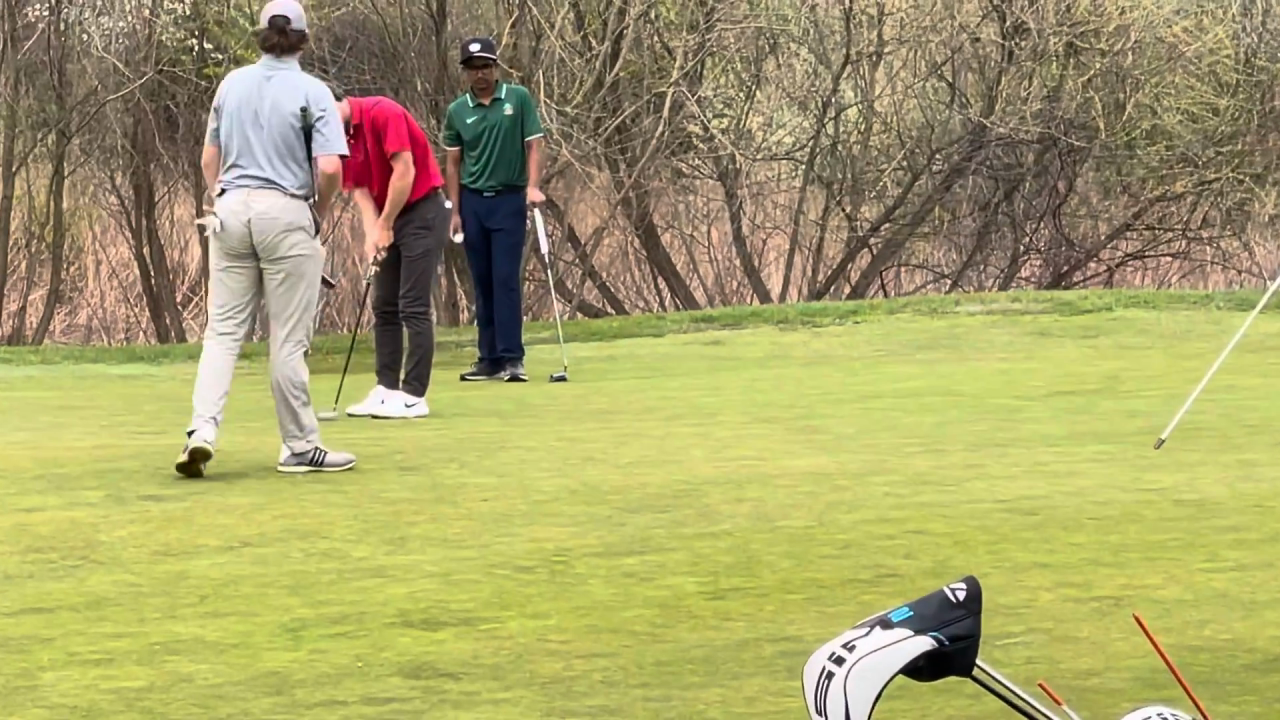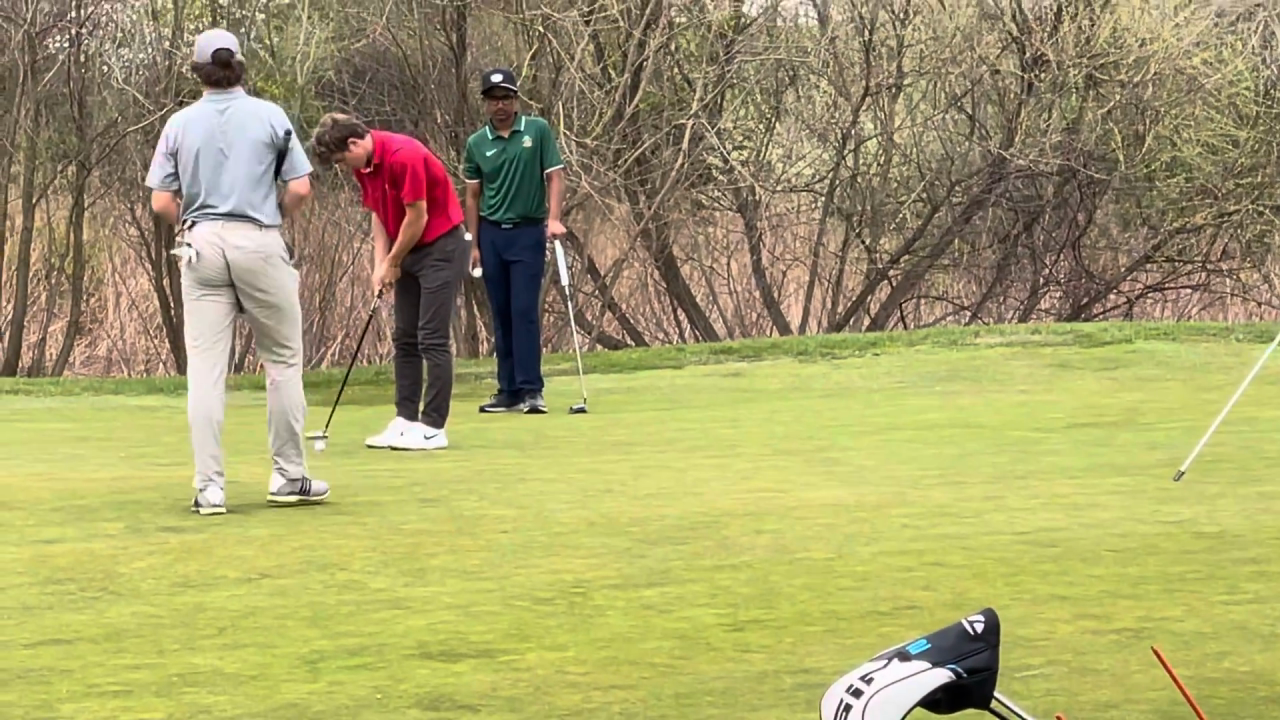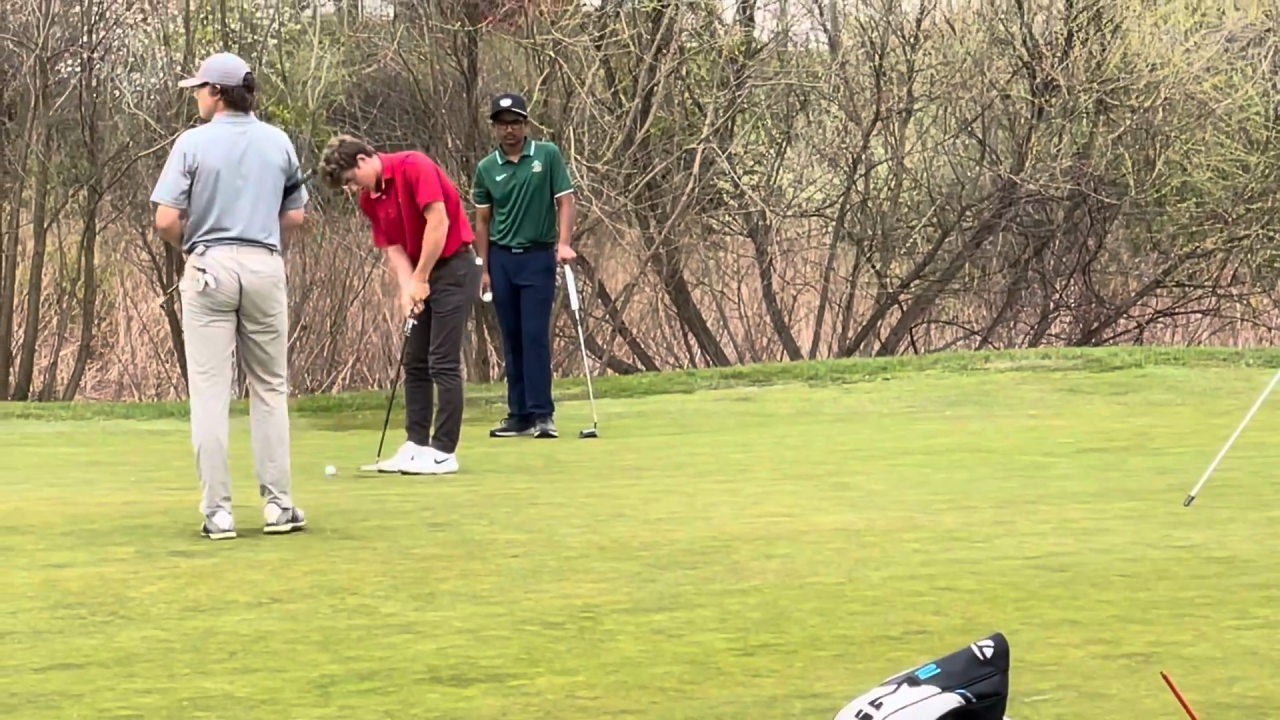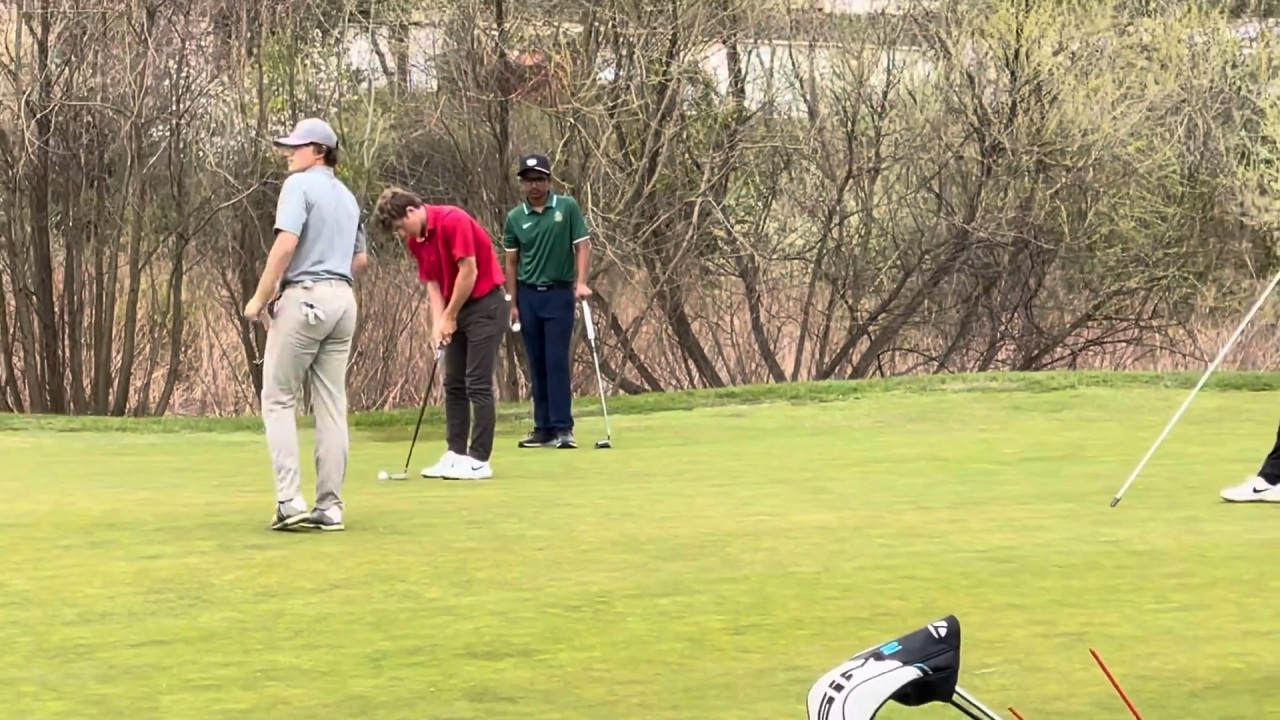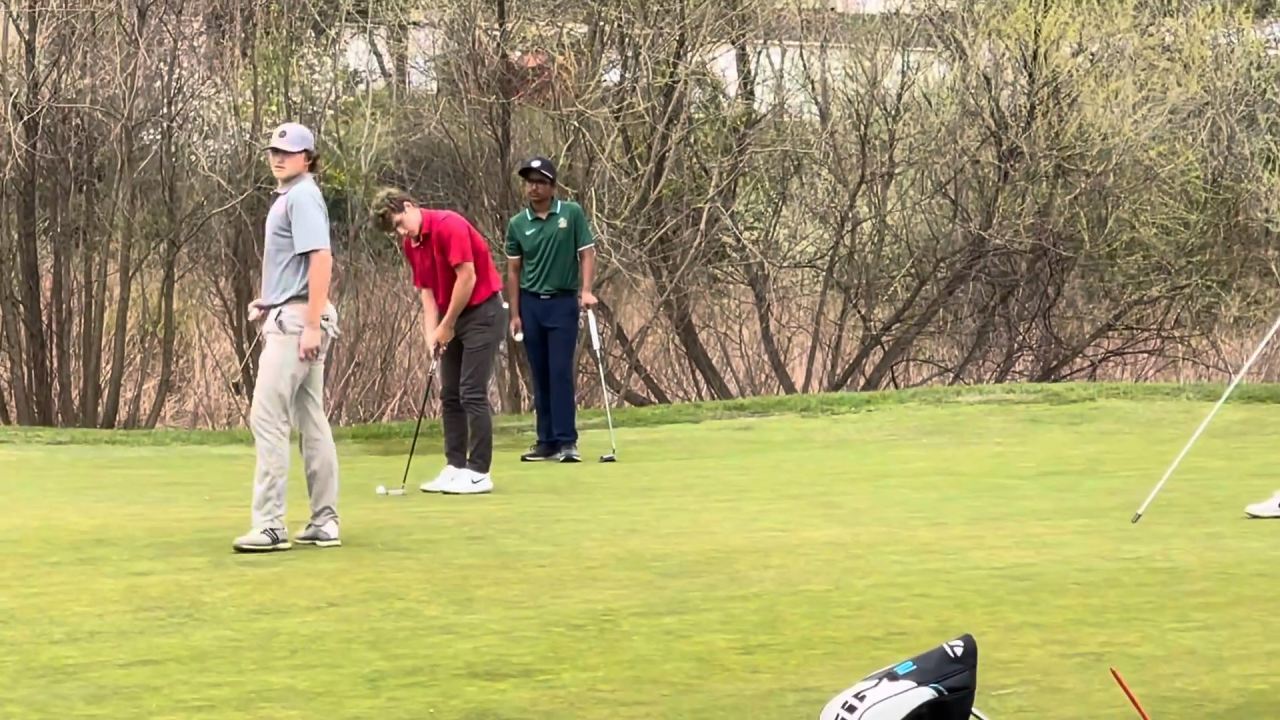
dt=0.5s
person 1, frame 1
left shoulder: (231, 83)
right shoulder: (313, 90)
left elbow: (210, 159)
right elbow: (329, 168)
right wrist: (321, 213)
left hip: (231, 209)
right hip: (285, 213)
left knee: (224, 330)
right knee: (288, 339)
left ankle: (202, 429)
right ankle: (299, 447)
person 1, frame 2
left shoulder: (181, 123)
right shoulder: (270, 115)
left elbow: (161, 202)
right elbow: (300, 189)
left hip: (202, 247)
right hip: (260, 244)
left knee: (206, 370)
right knee: (283, 361)
left ankle: (210, 487)
right ankle: (289, 474)
person 1, frame 3
left shoulder: (192, 142)
right shoulder: (279, 141)
left elbow: (166, 219)
right elbow: (294, 216)
left wrist: (192, 244)
left hip: (209, 271)
right hip: (264, 269)
left knee: (210, 394)
right knee: (270, 390)
left ankle: (218, 511)
right ankle: (279, 503)
person 1, frame 4
left shoulder: (298, 185)
right shoulder: (346, 195)
left elbow: (286, 243)
right elbow: (360, 260)
left wrist: (260, 296)
left hip: (303, 300)
right hip: (342, 301)
left knee: (278, 400)
right knee: (331, 407)
left ankle: (290, 498)
right ankle: (329, 506)
person 1, frame 5
left shoulder: (302, 196)
right shoulder: (290, 196)
left elbow: (320, 260)
left wrist: (312, 324)
right wrist: (269, 299)
left hip: (296, 319)
right hip: (295, 317)
left knee: (268, 418)
right knee: (311, 421)
left ankle: (270, 525)
right ankle: (324, 522)
person 2, frame 1
left shoulder: (519, 98)
right shoulder: (457, 111)
left elbow: (534, 145)
right elbow: (453, 163)
left wrist: (533, 186)
right wrist: (454, 211)
left hip: (509, 199)
right hip: (472, 202)
left knee: (506, 280)
right knee: (482, 283)
left ankle: (512, 357)
right ankle: (490, 358)
person 2, frame 2
left shoulder: (539, 130)
right shoulder: (476, 144)
left elbow: (554, 176)
right elbow: (472, 196)
left wrist: (554, 218)
right wrist: (473, 244)
left hip: (528, 232)
right hip: (491, 234)
left knee: (525, 311)
right knee: (501, 315)
left ankle: (531, 389)
right ankle: (509, 389)
person 2, frame 3
left shoulder: (548, 155)
right shoulder: (486, 168)
left elbow: (565, 200)
right elbow: (482, 221)
left wrist: (564, 243)
right wrist: (484, 269)
left hip: (538, 256)
right hip: (501, 259)
left knee: (535, 336)
right knee: (511, 340)
left ankle: (542, 414)
right ankle: (519, 414)
person 2, frame 4
left shoulder: (568, 207)
right shoulder: (514, 218)
left elbow: (582, 246)
right elbow: (511, 263)
left wrist: (581, 282)
right wrist: (513, 304)
left hip: (559, 293)
right hip: (528, 296)
left knee: (557, 362)
right knee: (536, 365)
left ankle: (563, 428)
right ankle: (543, 428)
person 2, frame 5
left shoulder: (572, 213)
right shoulder: (517, 224)
left elbow: (587, 253)
right elbow: (513, 271)
left wrist: (586, 290)
right wrist: (514, 314)
left hip: (563, 302)
right hip: (530, 304)
left knee: (561, 372)
right knee: (540, 375)
left ankle: (566, 441)
right ankle: (547, 441)
person 3, frame 1
left shoulder: (382, 112)
left elbow: (405, 171)
right elbow: (359, 188)
left wrist: (385, 226)
right wrist: (371, 233)
left hip: (423, 212)
right hip: (387, 219)
left knee: (414, 306)
right knee: (384, 306)
person 3, frame 2
left shoulder: (404, 155)
right shoulder: (363, 166)
left elbow: (418, 217)
left wrist: (392, 263)
right wrist: (380, 264)
left hip: (442, 246)
right hip: (409, 249)
left knee: (432, 338)
right knee: (404, 338)
person 3, frame 3
left shoulder: (413, 165)
right shoulder: (368, 199)
left elbow: (439, 222)
right elbow: (392, 247)
left wrist: (421, 278)
right wrist: (407, 287)
left hip: (453, 268)
right hip: (420, 276)
left knee: (443, 362)
right knee: (414, 362)
person 3, frame 4
left shoulder: (453, 220)
right shoulder: (415, 241)
left elbow: (469, 271)
right elbow: (433, 283)
left wrist: (449, 317)
right wrist: (438, 323)
left hip: (486, 304)
right hip: (458, 308)
left knee: (478, 384)
right knee: (454, 384)
left ankle: (479, 460)
right ankle: (456, 453)
person 3, frame 5
left shoulder: (449, 225)
right shoulder: (410, 245)
left elbow: (467, 278)
right elbow: (426, 289)
left wrist: (446, 326)
right wrist: (432, 331)
left hip: (482, 312)
right hip: (452, 318)
left knee: (473, 393)
right knee: (450, 396)
left ankle: (479, 473)
right ankle: (456, 468)
